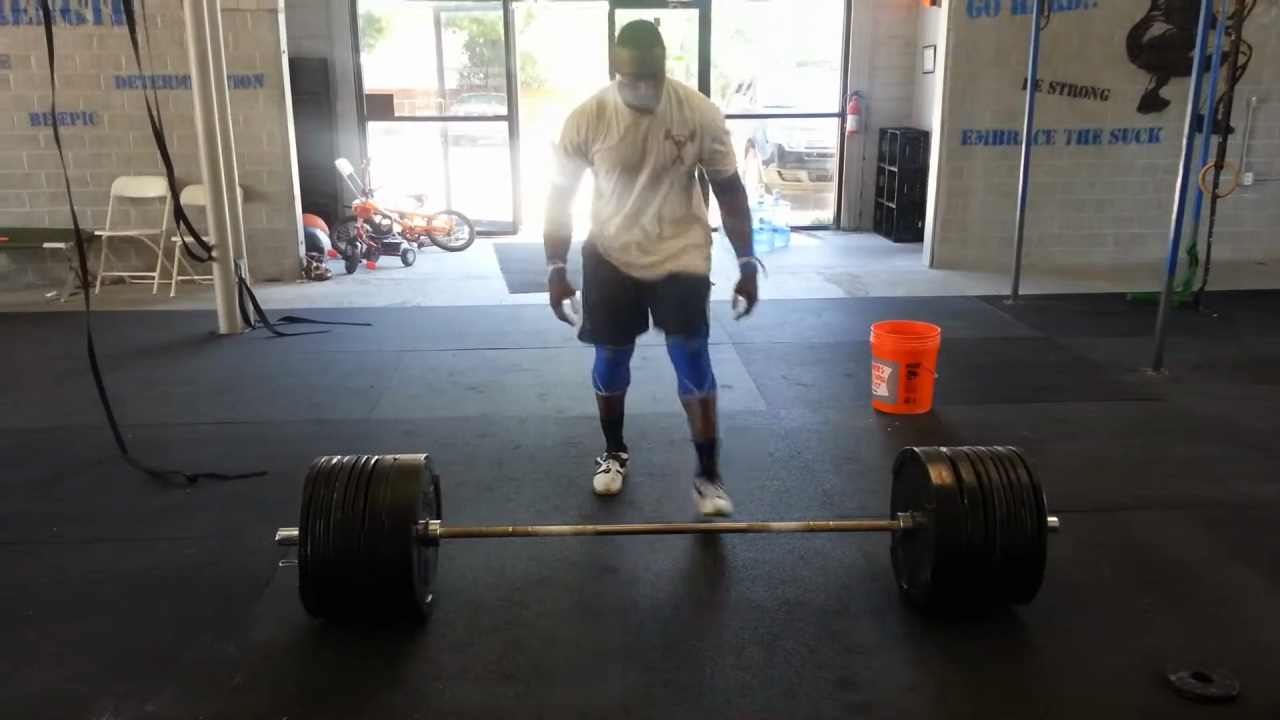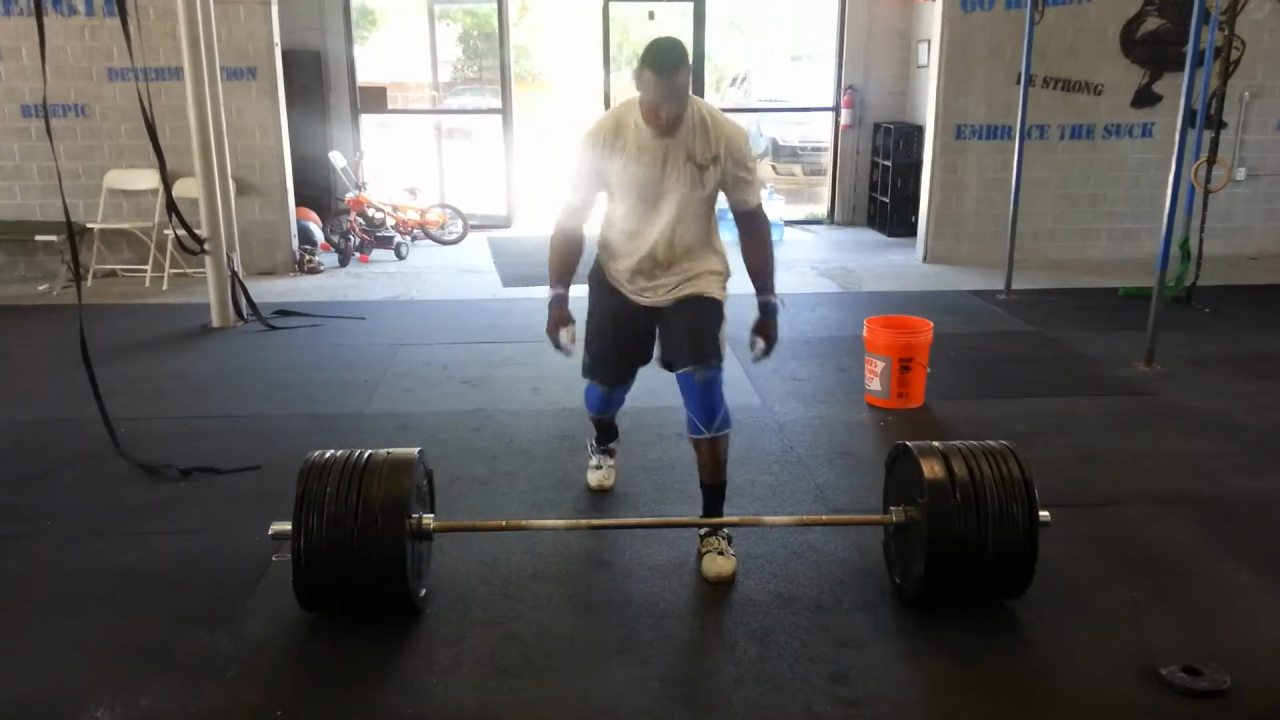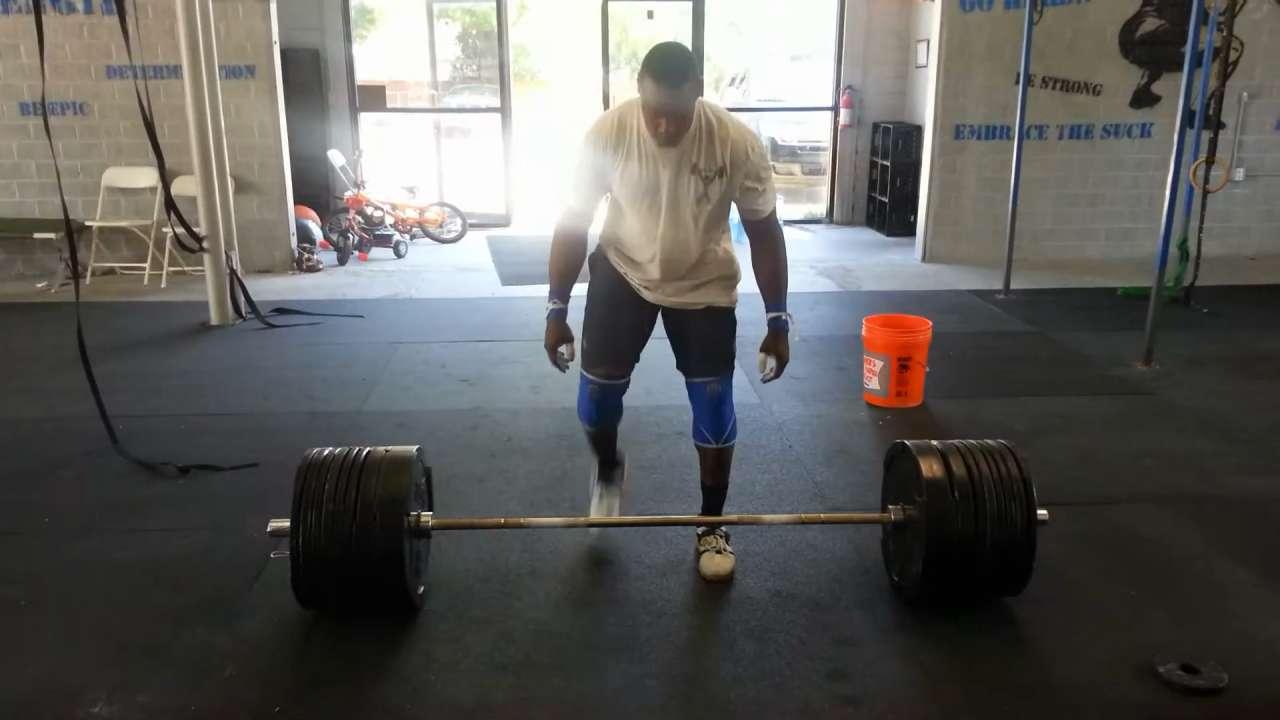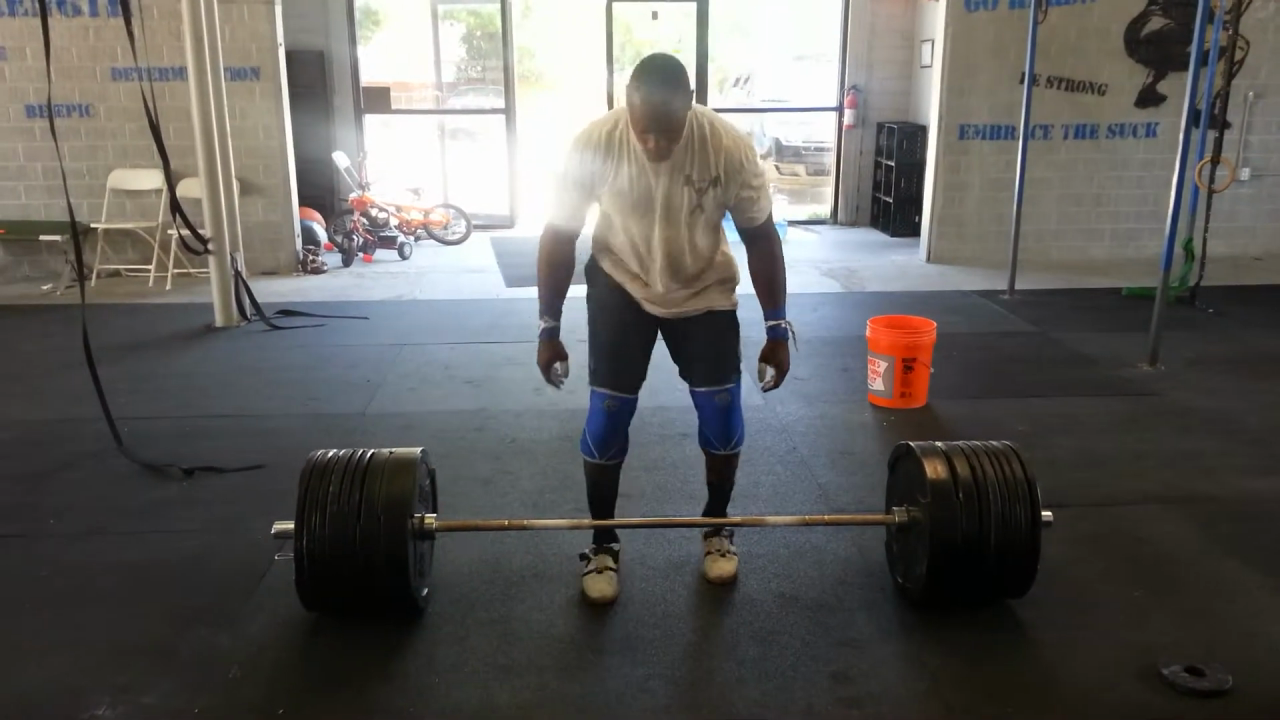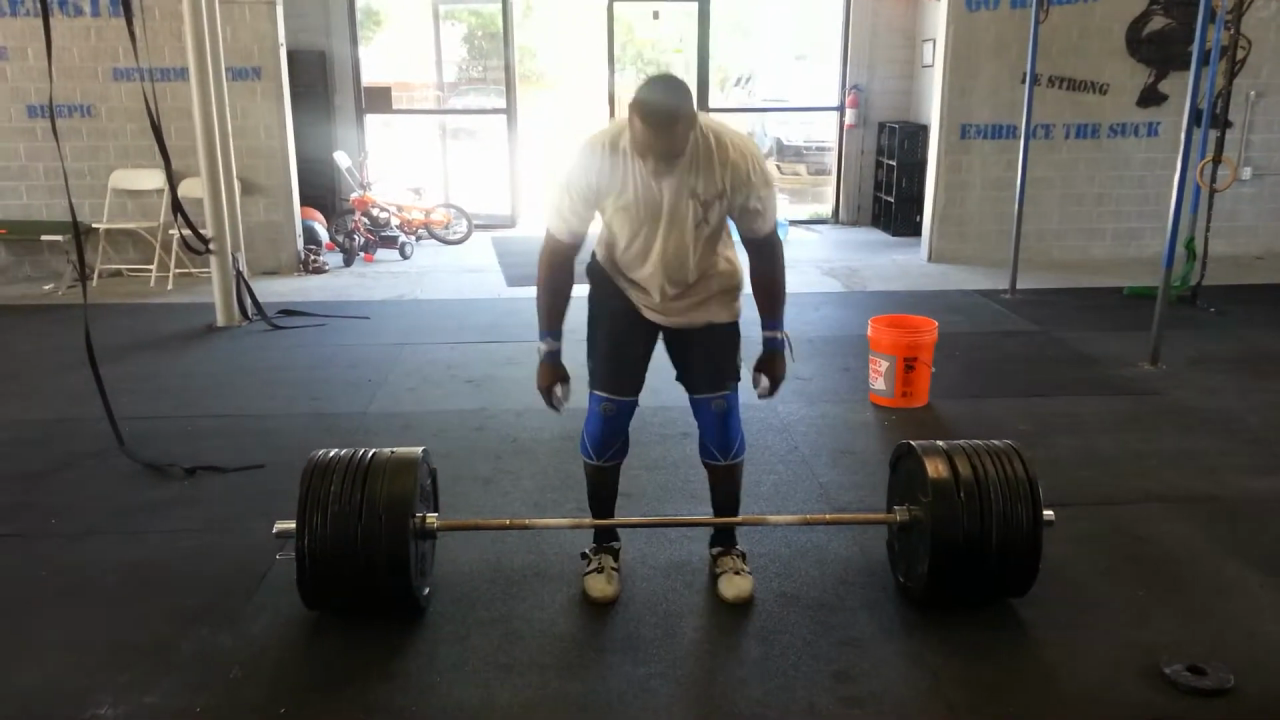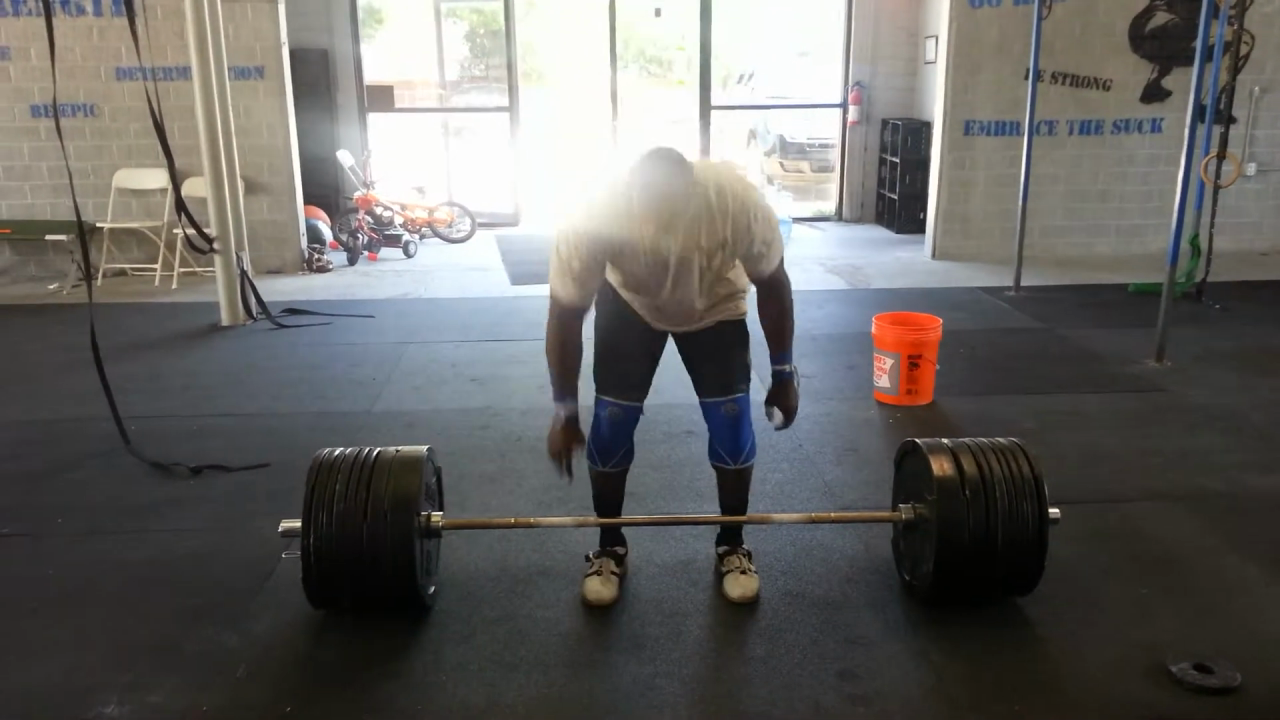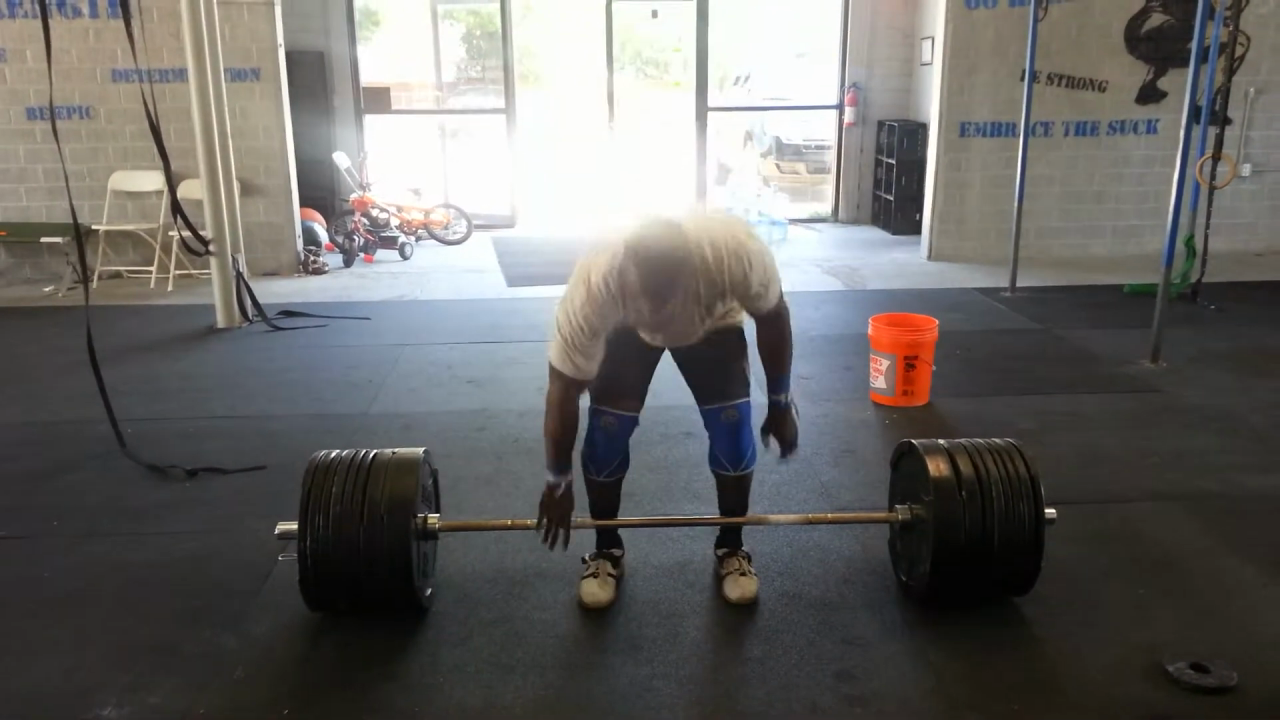
dt=0.2s
person 1, frame 1
left shoulder: (700, 113)
right shoulder: (587, 118)
left elbow: (729, 188)
right elbow: (561, 194)
left wrist: (746, 263)
right wrist: (556, 268)
left hip: (680, 251)
right hip: (611, 254)
left knee: (692, 357)
right knee: (610, 357)
left ankle: (708, 478)
right ankle: (615, 452)
person 1, frame 2
left shoulder: (726, 137)
right shoulder: (606, 132)
left elbow: (752, 221)
right elbow: (573, 215)
left wrist: (766, 304)
right wrist: (558, 296)
left hip: (694, 281)
right hip: (619, 278)
left knee: (703, 392)
right knee: (604, 386)
left ankle: (713, 527)
right ankle: (605, 445)
person 1, frame 3
left shoulder: (736, 140)
right shoulder: (608, 133)
left elbow: (764, 231)
right elbow: (573, 221)
left wrist: (778, 321)
right wrist: (556, 310)
left hip: (705, 283)
right hip: (622, 273)
left knee: (713, 401)
right knee: (598, 389)
left ankle: (711, 525)
right ankle: (608, 469)
person 1, frame 4
left shoulder: (730, 147)
right shoulder: (594, 145)
left elbow: (761, 237)
right elbow: (559, 238)
left wrist: (777, 329)
right wrist: (548, 328)
left hip: (704, 291)
right hip: (621, 288)
left knee: (721, 412)
right knee: (609, 413)
left ankle: (716, 528)
right ankle: (603, 545)
person 1, frame 5
left shoulder: (738, 157)
right shoulder: (596, 159)
left elbow: (764, 248)
right elbow: (558, 252)
left wrist: (774, 339)
right wrist: (549, 349)
left hip: (707, 300)
right hip: (622, 294)
left knee: (720, 420)
right knee: (606, 418)
left ankle: (726, 547)
right ankle: (604, 545)
person 1, frame 6
left shoulder: (740, 203)
right shoulder: (595, 223)
left elbow: (772, 284)
right elbow: (564, 317)
left wrist: (783, 373)
right wrist: (564, 409)
left hip: (716, 309)
right hip: (628, 305)
left knee: (732, 422)
right knee: (612, 421)
left ankle: (732, 548)
right ankle: (609, 549)
person 1, frame 7
left shoulder: (737, 251)
right shoulder: (595, 285)
left elbow: (772, 318)
right elbow: (565, 390)
left wrist: (780, 404)
right wrist: (557, 482)
left hip: (713, 324)
right hip: (625, 330)
left knee: (733, 427)
right knee: (607, 428)
left ankle: (731, 549)
right ankle: (606, 552)
